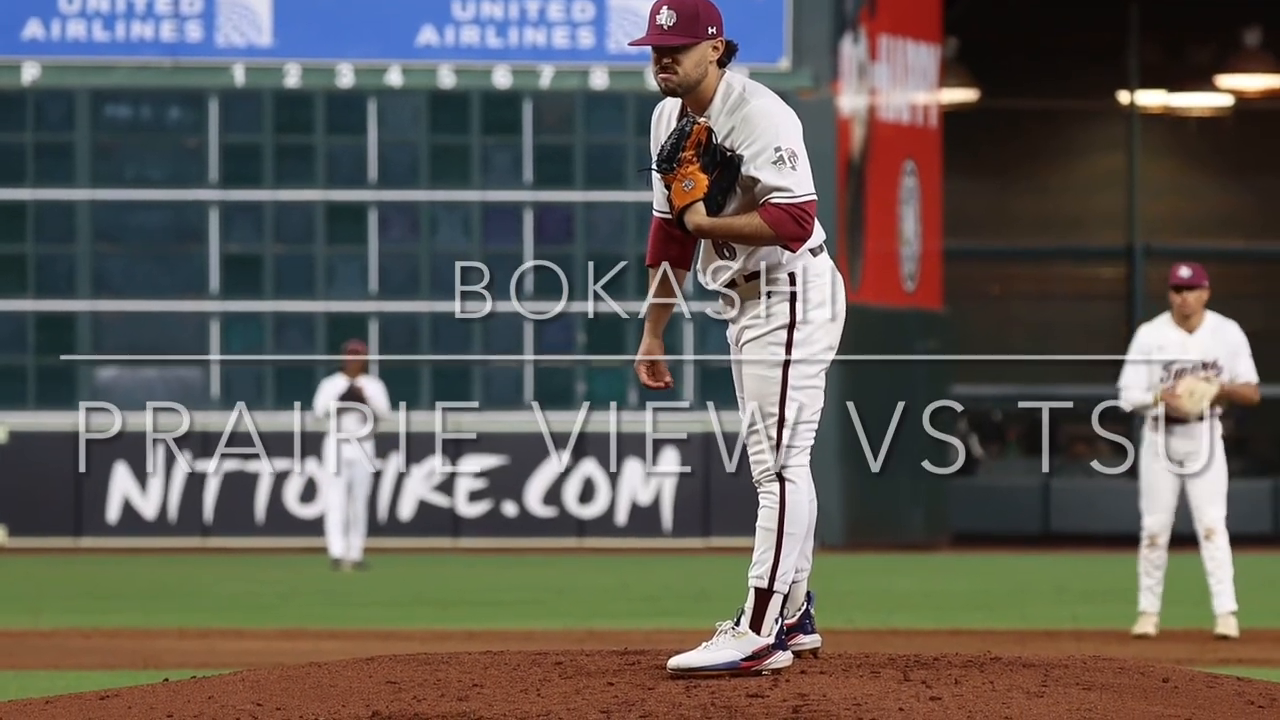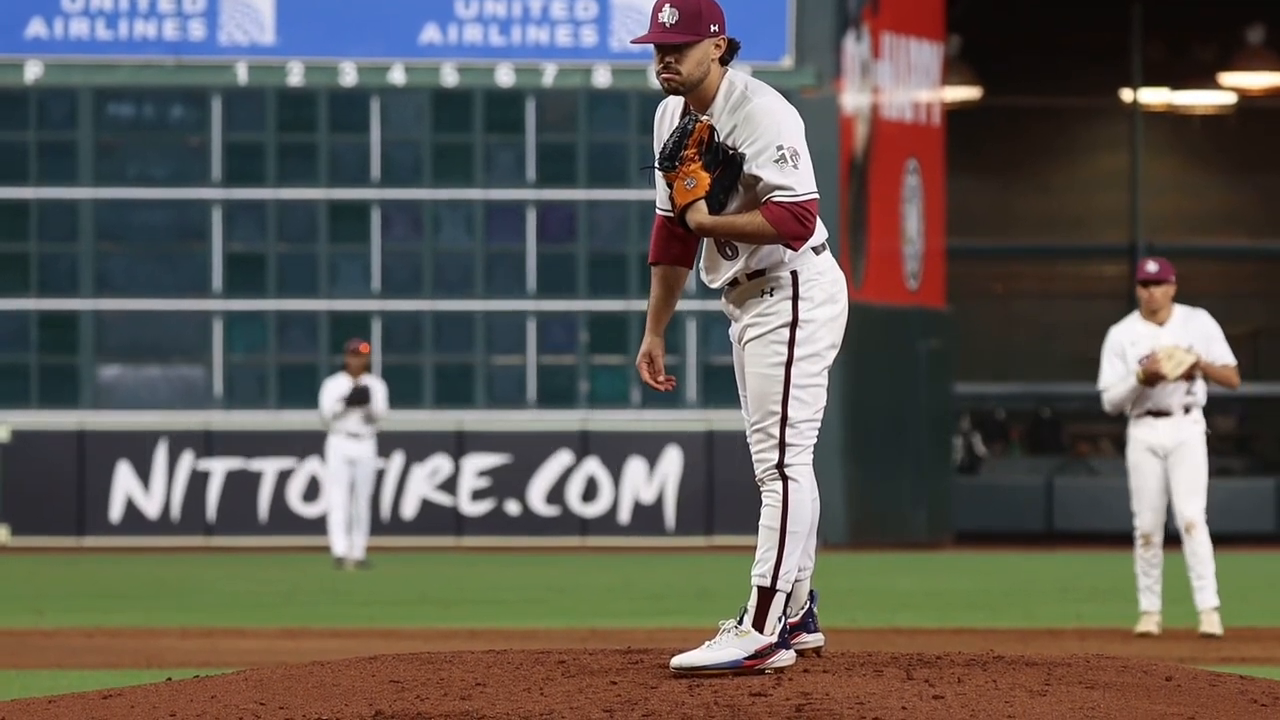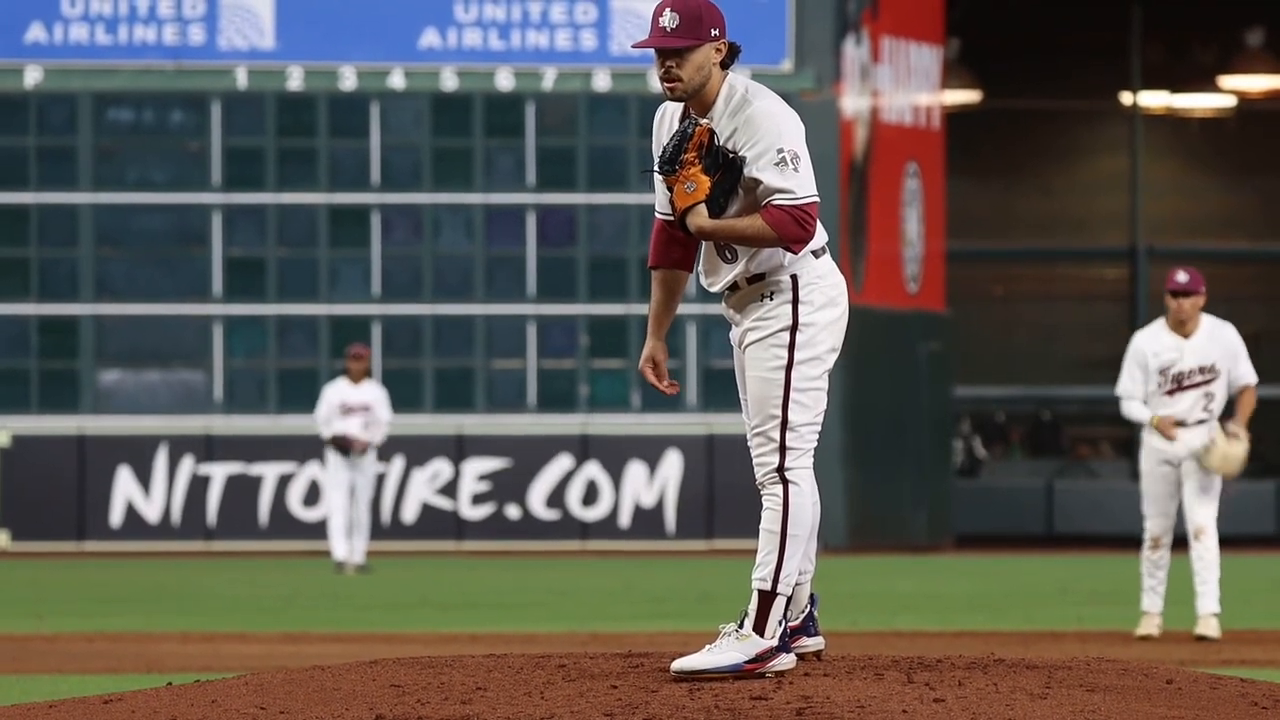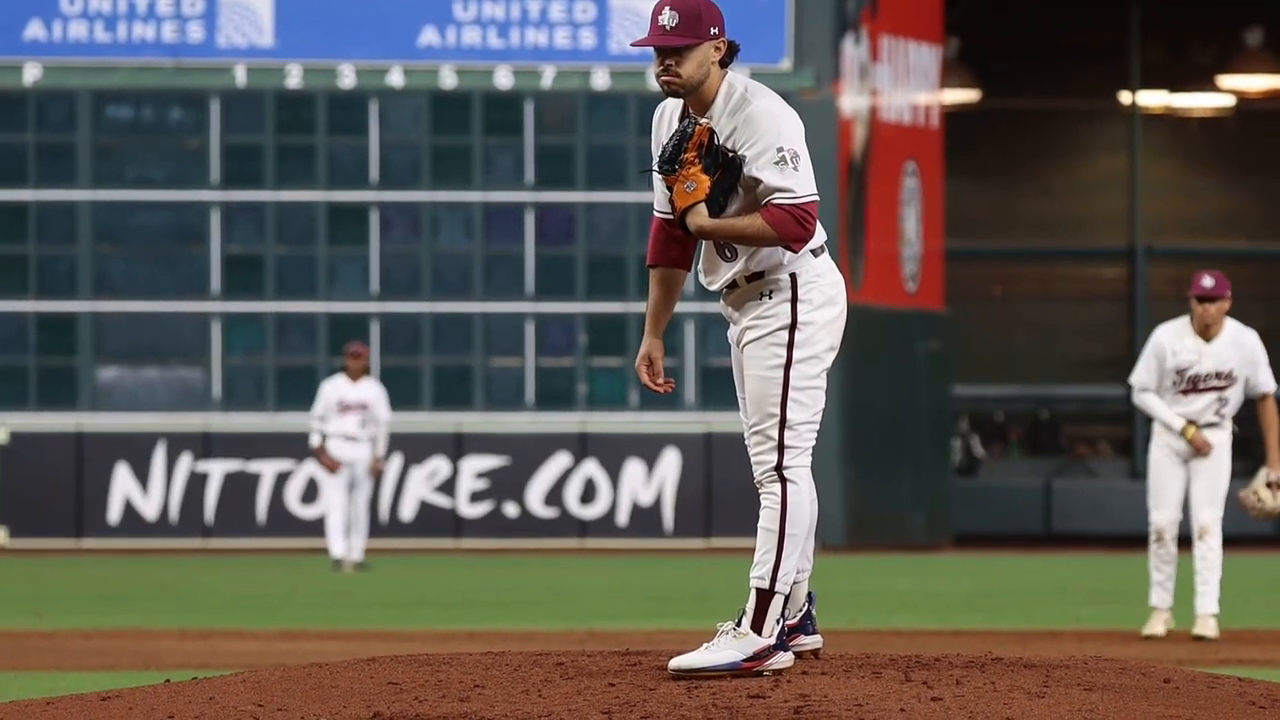
dt=0.5s
person 1, frame 1
left shoulder: (759, 114)
right shoulder: (667, 118)
left elbow: (795, 221)
right elbow: (669, 229)
left wrist: (705, 224)
right wrist: (653, 331)
left hip: (792, 296)
right hip: (744, 301)
left knee: (779, 462)
right knee: (774, 461)
left ankle: (761, 633)
right ankle: (793, 614)
person 1, frame 2
left shoulder: (760, 112)
right shoulder: (670, 116)
left elbow: (797, 219)
right elbow: (671, 228)
left wrist: (706, 221)
right wrist: (654, 331)
left hip: (793, 293)
right hip: (746, 299)
left knee: (781, 460)
right knee: (777, 460)
left ankle: (763, 631)
right ankle: (796, 613)
person 1, frame 3
left shoulder: (759, 115)
right shoulder: (669, 121)
left elbow: (797, 223)
right elbow: (671, 233)
left wrist: (708, 225)
right wrist: (656, 335)
left hip: (793, 297)
right hip: (745, 303)
left knee: (781, 463)
right knee: (777, 463)
left ankle: (764, 635)
right ankle: (796, 617)
person 1, frame 4
left shoulder: (760, 114)
right shoulder: (669, 119)
left elbow: (797, 220)
right elbow: (669, 231)
left wrist: (707, 224)
right wrist: (653, 333)
left hip: (792, 296)
right hip: (744, 301)
left knee: (779, 462)
right knee: (775, 462)
left ankle: (762, 633)
right ankle: (794, 614)
person 2, frame 1
left shoulder: (1228, 332)
right shoulder: (1148, 335)
left elbow: (1253, 394)
right elbow: (1128, 398)
left wrist: (1225, 388)
right wrist: (1158, 398)
left hip: (1205, 435)
right hip: (1159, 437)
left knee: (1211, 524)
right knee: (1155, 528)
left ankle: (1226, 613)
right ankle: (1148, 612)
person 2, frame 2
left shoulder: (1199, 322)
right shoulder: (1120, 334)
left elbow: (1233, 379)
right elbow: (1110, 402)
left wrist: (1201, 364)
right wrist: (1141, 376)
left hip: (1187, 428)
right hip: (1144, 433)
left knee: (1190, 517)
right knee: (1147, 525)
left ankle: (1208, 608)
right ankle: (1150, 611)
person 2, frame 3
left shoulder: (1225, 335)
right shoulder: (1144, 341)
left elbow: (1247, 388)
right elbow: (1128, 402)
left wrist: (1238, 422)
right wrist: (1154, 420)
left hip: (1203, 438)
right hip: (1158, 439)
left knee: (1201, 523)
right knee: (1156, 529)
left ankle: (1208, 614)
right ankle: (1151, 613)
person 2, frame 4
left shoulder: (1246, 341)
right shoulder: (1165, 336)
right elbow: (1141, 393)
right wrist: (1186, 428)
left hip: (1216, 437)
right hip: (1169, 435)
left knee: (1206, 523)
right knee: (1163, 523)
left ankle: (1207, 614)
right ankle: (1161, 609)
person 3, frame 1
left shoulder: (864, 38)
right shoulder: (847, 42)
left elbow: (866, 81)
right elbow: (845, 84)
left wrist: (862, 109)
left hip: (860, 114)
right hip: (849, 115)
left knee: (858, 185)
right knee: (849, 185)
left ankle: (857, 267)
right ankle: (851, 267)
person 3, frame 2
left shoulder: (866, 36)
right shoulder: (849, 40)
left elbow: (868, 79)
right elbow: (848, 83)
left wrist: (866, 104)
left hip: (863, 115)
right hip: (853, 115)
left knee: (861, 184)
right knee: (853, 184)
left ankle: (860, 268)
right ankle: (854, 266)
person 3, frame 3
left shoulder: (866, 39)
right shoulder: (849, 43)
left elbow: (868, 82)
right elbow: (847, 86)
left wrist: (865, 107)
left hip: (863, 116)
right hip: (851, 117)
left knee: (861, 187)
right knee: (852, 186)
left ankle: (860, 268)
right ankle: (854, 268)
person 3, frame 4
left shoulder: (865, 39)
right shoulder: (847, 42)
left elbow: (868, 81)
right elbow: (846, 84)
left wrist: (864, 107)
left hip: (861, 115)
right hip: (850, 114)
left knee: (860, 185)
right knee: (851, 186)
left ankle: (858, 267)
right ankle: (853, 267)
person 4, frame 1
left shoulder: (375, 385)
right shoulder: (330, 384)
left elbow: (384, 413)
right elbow: (319, 411)
left wrist: (365, 397)
right wrist: (342, 399)
left hip: (364, 447)
right hip: (337, 445)
left knee: (360, 503)
right knee: (335, 501)
left ankle: (356, 556)
right ankle: (337, 555)
person 4, frame 2
left shoulder: (376, 384)
right shoulder: (332, 383)
left elbow: (379, 416)
right elbow: (326, 414)
left wrist: (368, 401)
right wrist: (347, 401)
left hip: (366, 446)
right hip: (339, 444)
left knee: (363, 501)
right knee: (338, 500)
left ankle: (358, 554)
right ankle: (340, 553)
person 4, frame 3
left shoulder: (377, 391)
right shoulder: (332, 388)
left elbow: (384, 423)
right elbow: (321, 420)
left wrist: (370, 443)
right wrist: (333, 438)
left hip: (367, 453)
right hip: (338, 451)
left knee: (363, 506)
right knee: (338, 505)
left ankle: (359, 559)
right ankle: (340, 558)
person 4, frame 4
left shoulder: (375, 388)
right shoulder: (330, 386)
left elbow: (382, 423)
right elbow: (317, 418)
left wrist: (379, 457)
right wrist: (317, 449)
left hip: (364, 450)
right hip: (335, 449)
left knee: (361, 504)
right knee: (336, 503)
left ankle: (357, 556)
right ankle: (338, 555)
